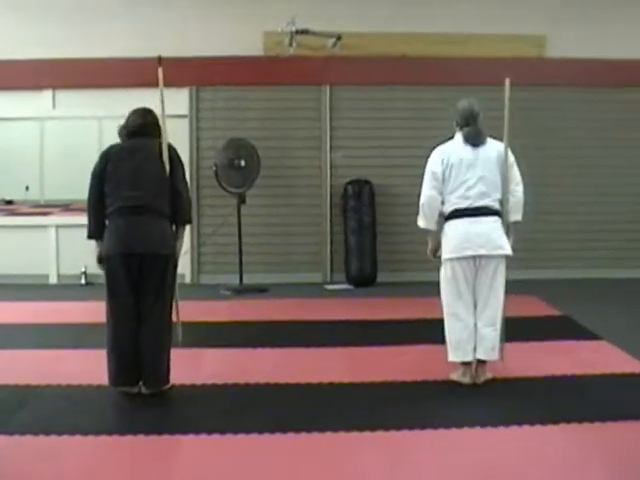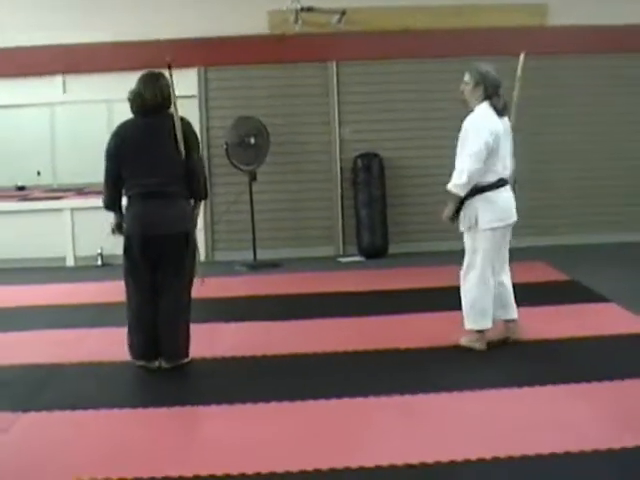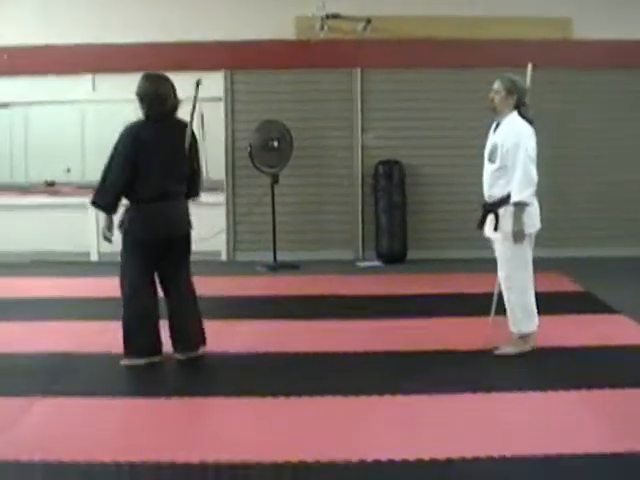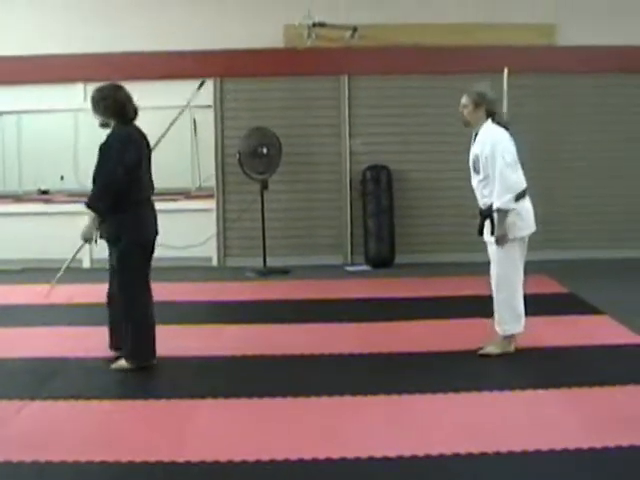
dt=0.5s
person 1, frame 1
left shoulder: (110, 154)
right shoulder: (166, 152)
left elbow: (95, 201)
right elbow: (181, 197)
left wrist: (99, 242)
right wrist: (178, 237)
left hip: (119, 236)
right hip: (157, 236)
left knee: (121, 311)
right knee: (156, 311)
left ankle: (126, 379)
right ankle: (154, 380)
person 1, frame 2
left shoulder: (123, 132)
right shoulder: (182, 127)
left elbow: (112, 177)
right elbow: (196, 173)
left wrist: (116, 213)
right wrist: (193, 207)
left hip: (139, 217)
right hip: (176, 215)
left knee: (140, 289)
right knee: (175, 287)
left ankle: (145, 353)
right ankle: (174, 353)
person 1, frame 3
left shoulder: (134, 133)
right shoulder: (183, 130)
left elbow: (117, 176)
right elbow: (194, 174)
left wrist: (108, 215)
left hip: (144, 217)
right hip: (177, 215)
left knee: (138, 284)
right knee: (179, 280)
left ankle: (144, 350)
right ankle: (190, 343)
person 1, frame 4
left shoulder: (120, 138)
right shoulder: (131, 134)
left elbow: (111, 182)
left wrist: (94, 220)
right wrist: (104, 219)
left hip: (129, 223)
right hip: (138, 219)
left knee: (130, 288)
right knee: (123, 285)
left ankle: (139, 354)
right ankle: (123, 345)
person 2, frame 1
left shoulder: (443, 153)
right shoulder: (500, 150)
left elbow: (430, 198)
right elbow: (515, 192)
left wrist: (432, 237)
right wrist: (509, 229)
left hip: (457, 231)
right hip: (491, 230)
left knee: (458, 303)
right knee: (489, 301)
left ankle: (464, 367)
right ankle: (482, 367)
person 2, frame 2
left shoulder: (476, 121)
right shoulder: (500, 119)
left elbow: (470, 167)
left wrist: (452, 202)
left hip: (483, 204)
right hip: (502, 199)
left knee: (478, 270)
right knee: (497, 268)
left ankle: (478, 334)
right ankle: (509, 324)
person 2, frame 3
left shoulder: (519, 130)
right shoulder: (499, 127)
left elbow: (524, 176)
left wrist: (517, 219)
left hip: (513, 213)
right hip: (502, 212)
left knee: (515, 276)
right knee: (513, 275)
left ankle: (523, 338)
right ankle: (523, 333)
person 2, frame 4
left shoulder: (494, 137)
right shoulder: (482, 136)
left elbow: (505, 183)
left wrist: (501, 223)
left hip: (509, 216)
right hip: (499, 215)
left knee: (505, 277)
right knee: (505, 277)
left ankle: (507, 338)
right ankle: (508, 334)
